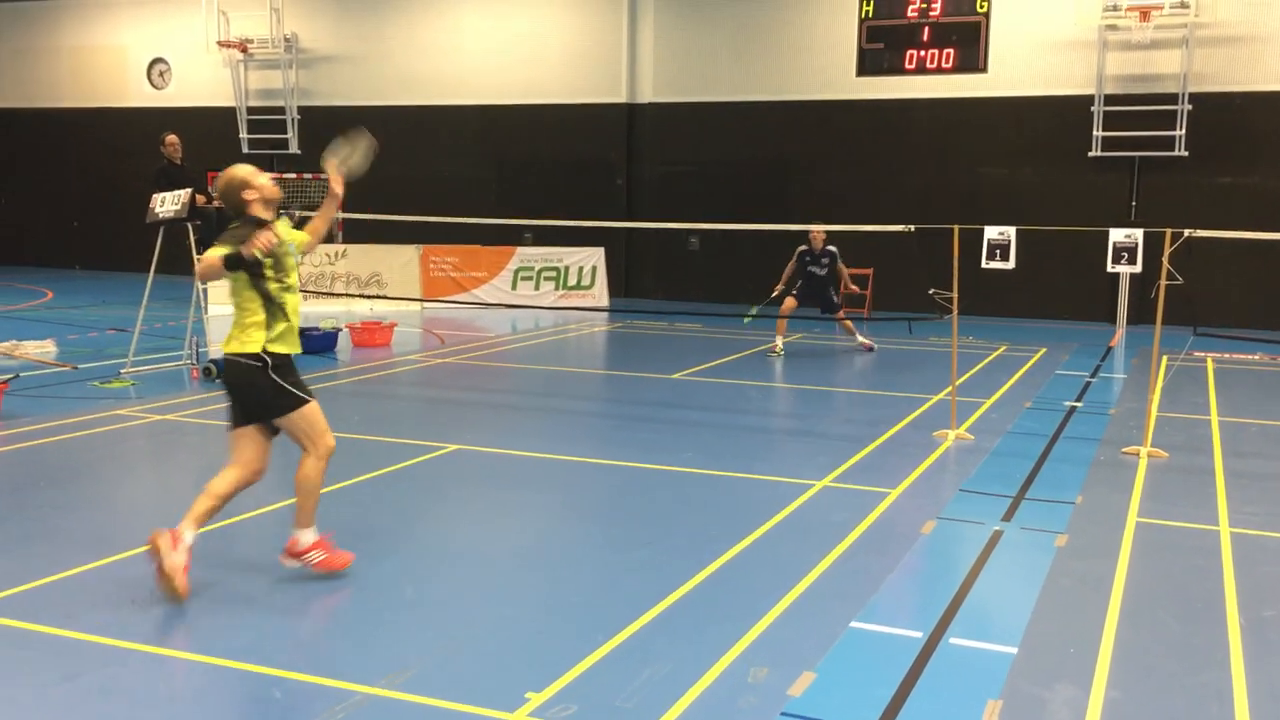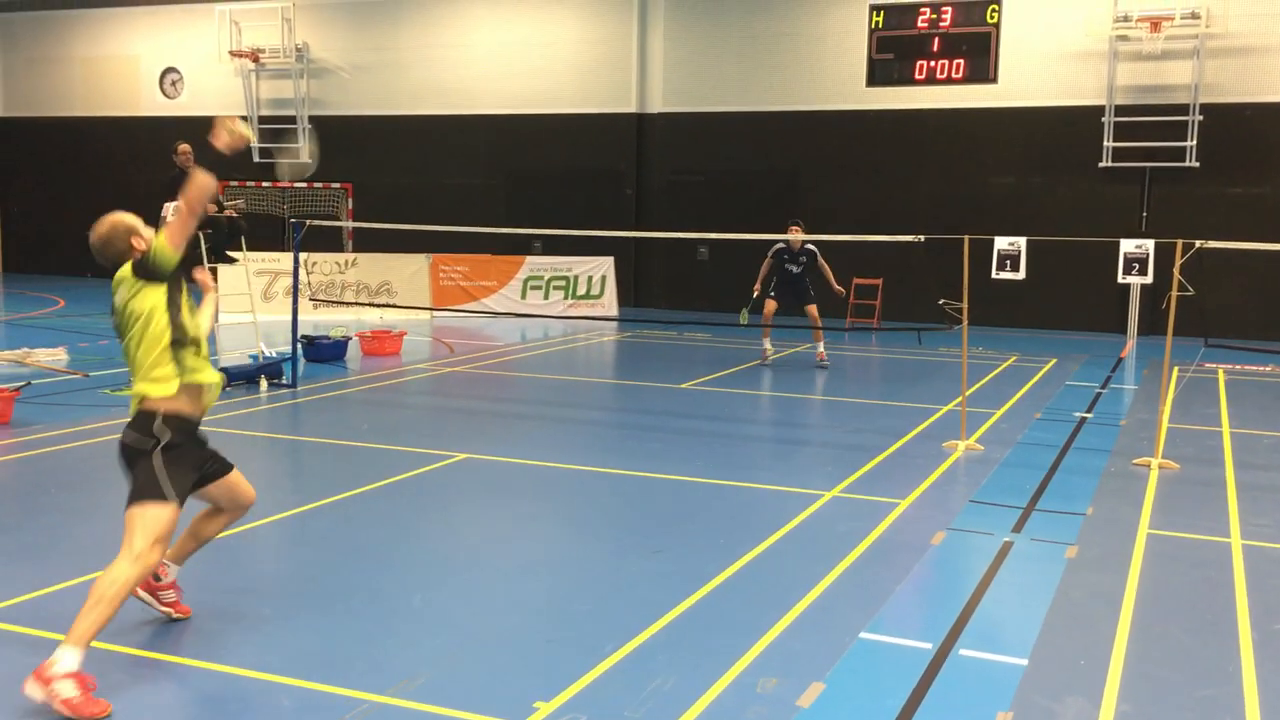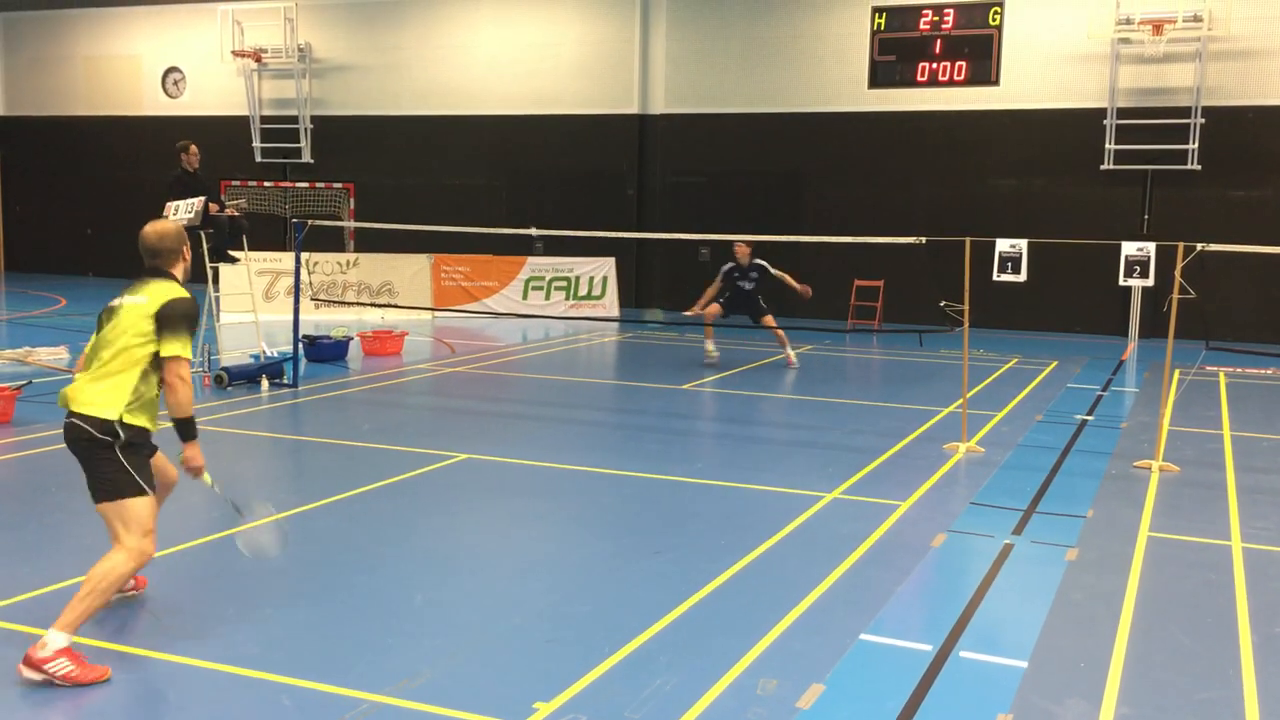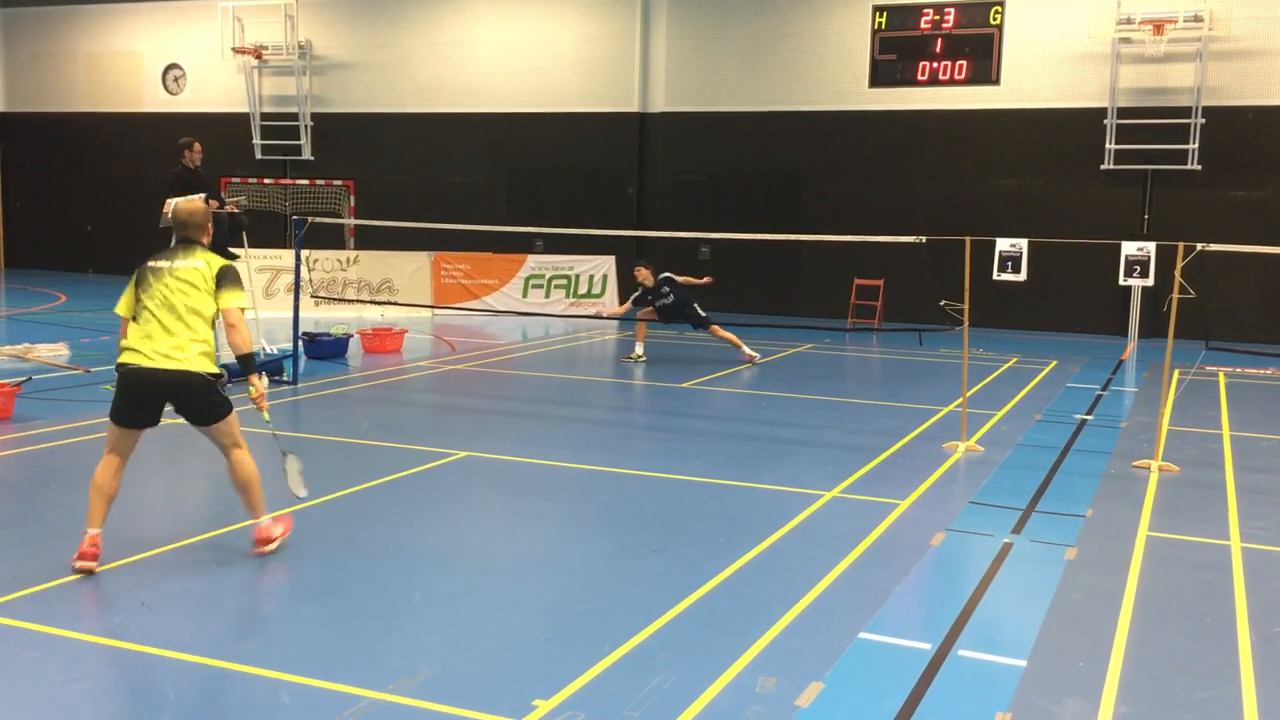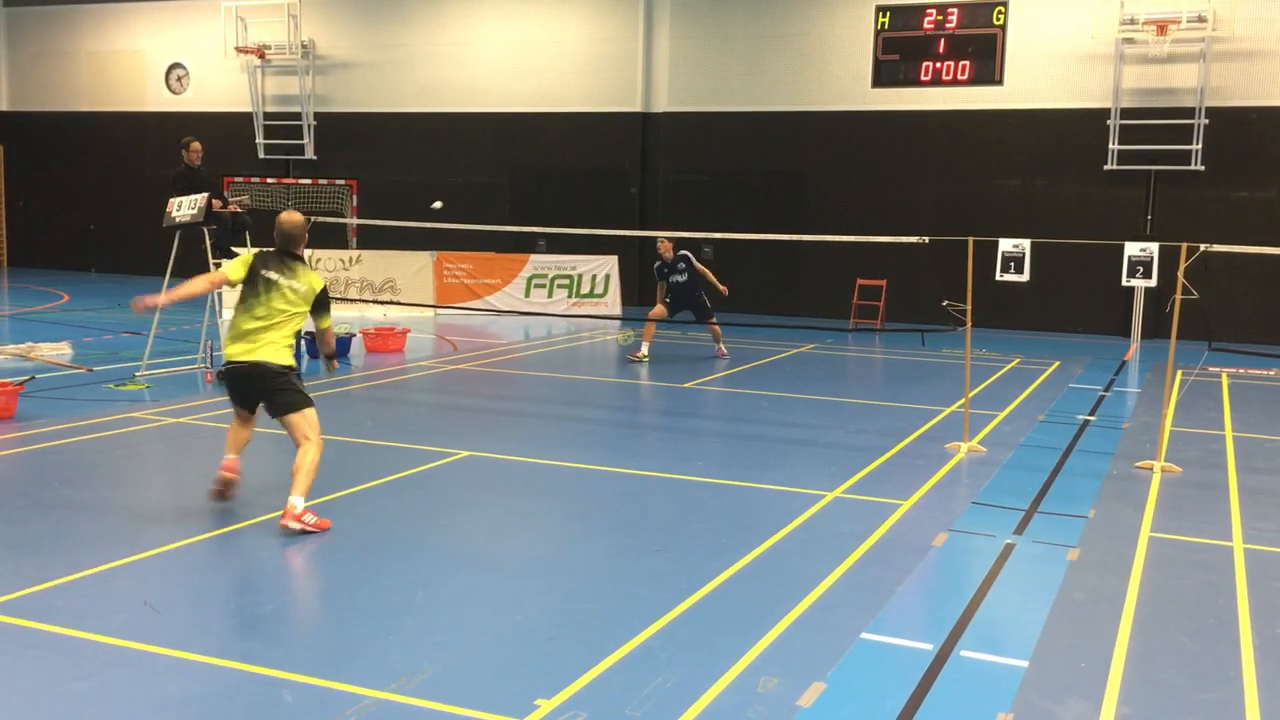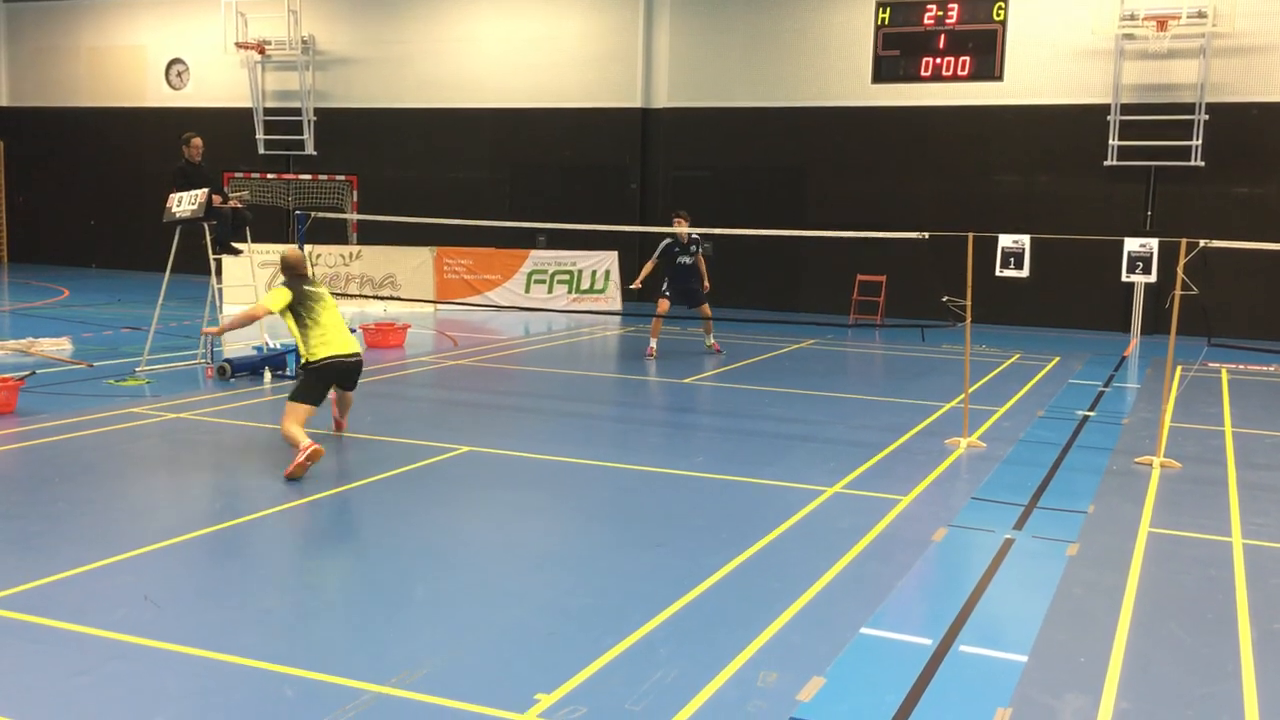
dt=0.4s
person 1, frame 1
left shoulder: (277, 234)
right shoulder: (246, 233)
left elbow: (306, 239)
right elbow: (204, 269)
left wrist: (333, 200)
right wrist: (245, 249)
left hip: (250, 365)
right hip: (260, 362)
left knee: (246, 467)
right knee: (321, 445)
left ankle: (178, 539)
right ankle: (304, 542)
person 1, frame 2
left shoulder: (139, 294)
right shoulder: (140, 272)
left elbow: (188, 346)
right elbow: (190, 208)
left wrist: (204, 303)
right wrist: (216, 149)
left hip: (176, 431)
right hip: (157, 433)
left knee: (239, 500)
right knee: (140, 553)
left ankle: (162, 576)
right ankle: (59, 671)
person 1, frame 3
left shoulder: (125, 297)
right shoulder: (177, 302)
left elbow: (89, 361)
right elbow: (175, 377)
right wrist: (189, 438)
left hip: (82, 418)
right hip: (107, 429)
left knee: (163, 481)
right knee: (138, 547)
left ankle: (115, 578)
right ankle: (48, 649)
person 1, frame 4
left shoulder: (148, 266)
right shoulder: (219, 268)
left elbow: (124, 328)
right elbow: (234, 322)
right wrist: (252, 375)
left hip: (136, 369)
right hip: (191, 373)
left knee: (114, 455)
right knee: (234, 446)
left ankle: (90, 542)
right ankle: (264, 528)
person 1, frame 5
left shoulder: (254, 261)
right shoulder: (315, 284)
left elbow: (210, 281)
right elbow: (326, 334)
left wrist: (163, 298)
right wrist: (331, 358)
left hip: (238, 364)
right hip: (277, 369)
left knee: (243, 418)
right knee: (311, 440)
left ankle: (229, 465)
right ankle: (296, 509)
person 1, frame 6
left shoulder: (289, 290)
right shoulder: (321, 290)
left elbow: (255, 313)
left wrist: (221, 328)
left hip: (322, 361)
right hip: (353, 359)
left knee: (289, 427)
left ankle: (306, 446)
right ankle: (341, 420)
